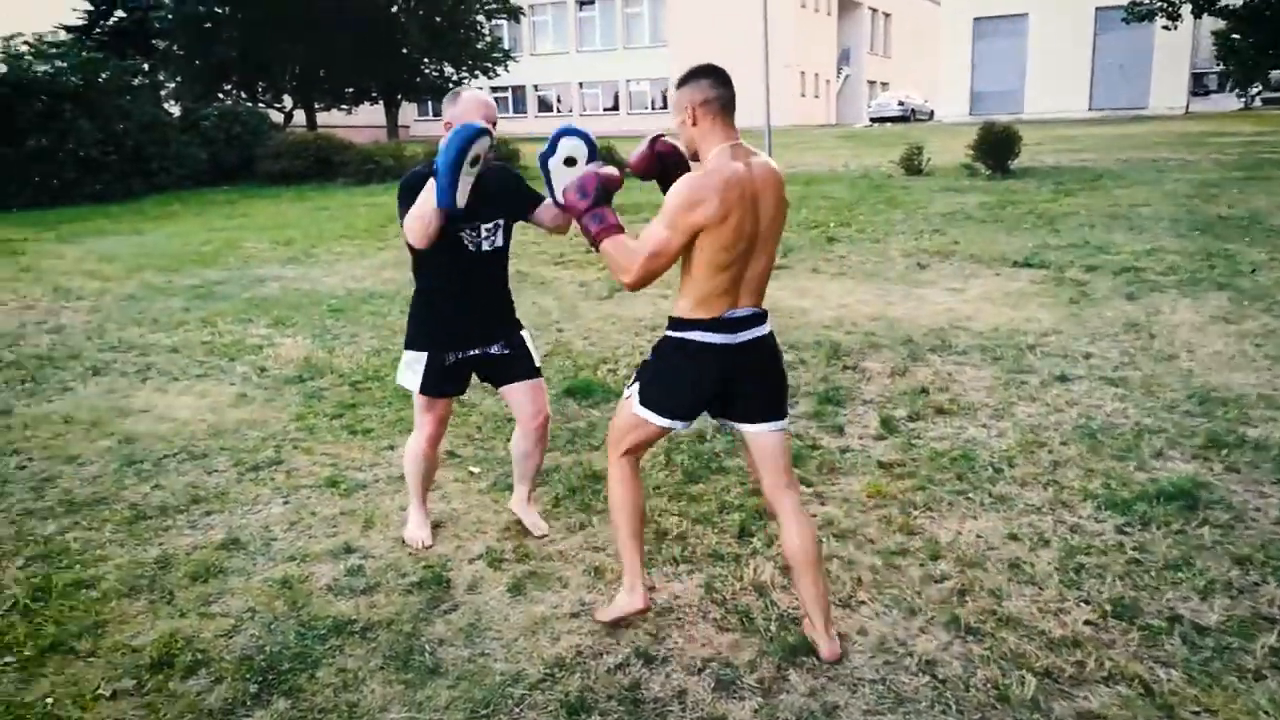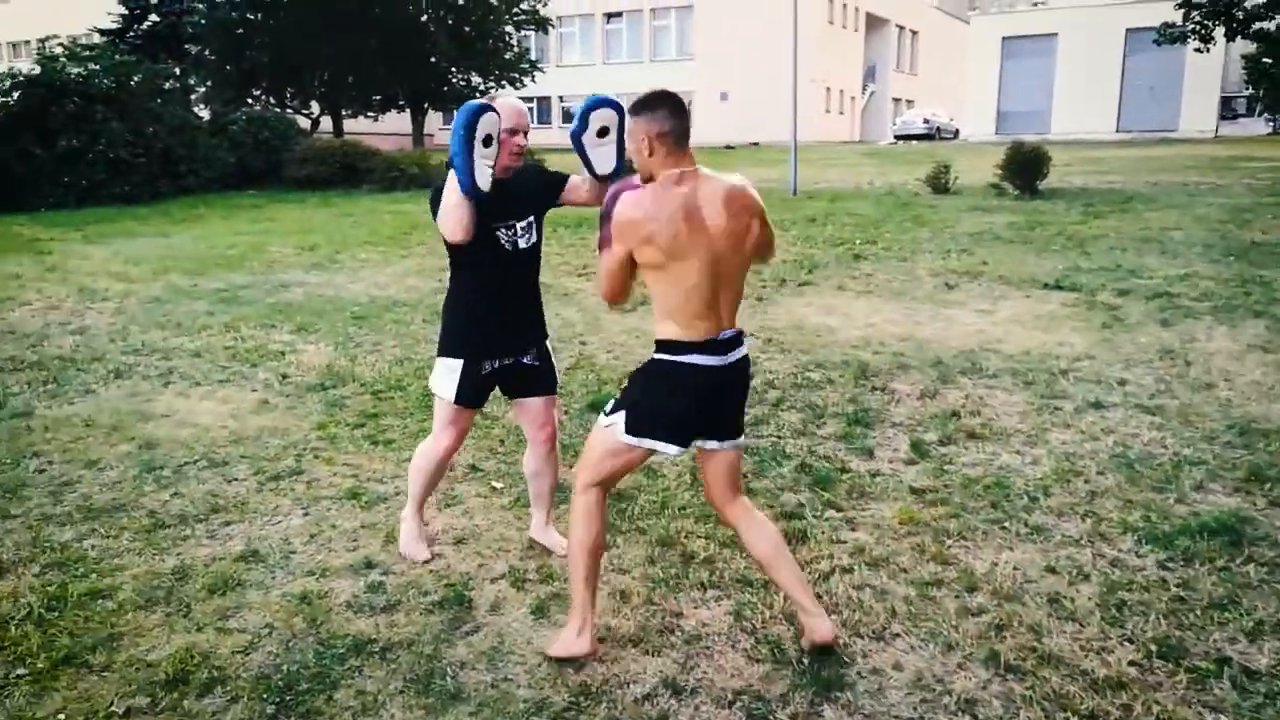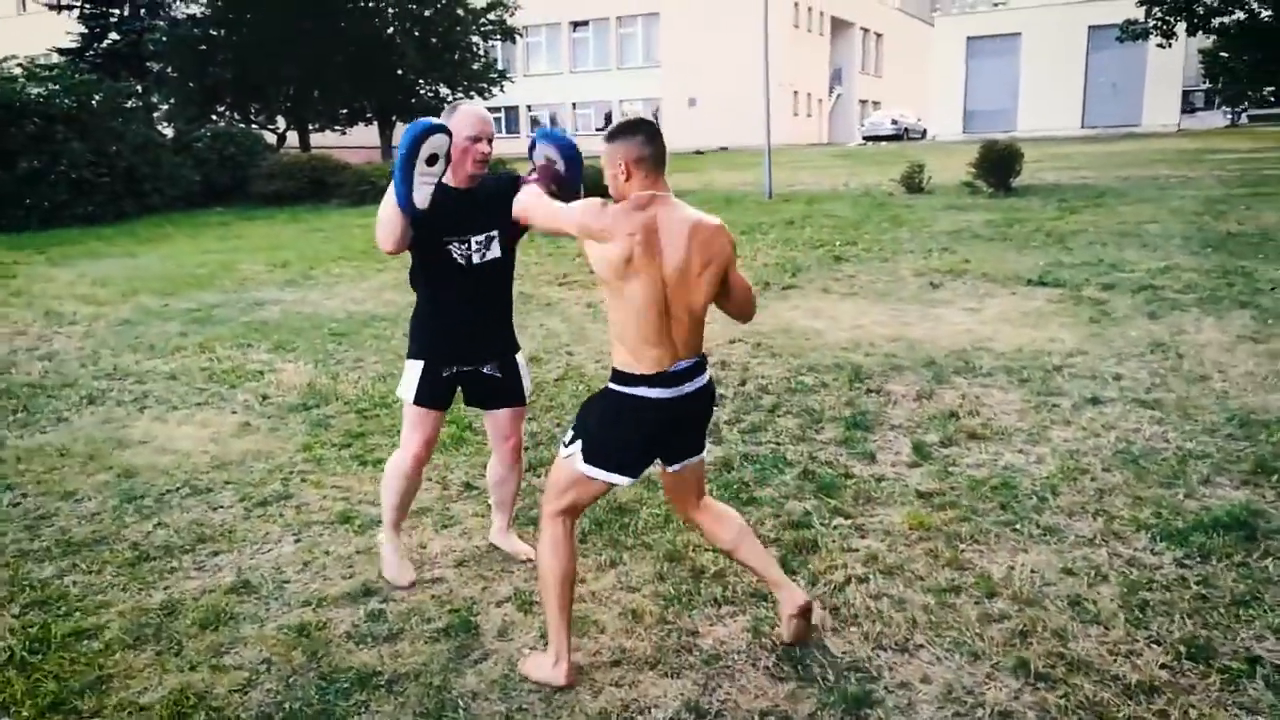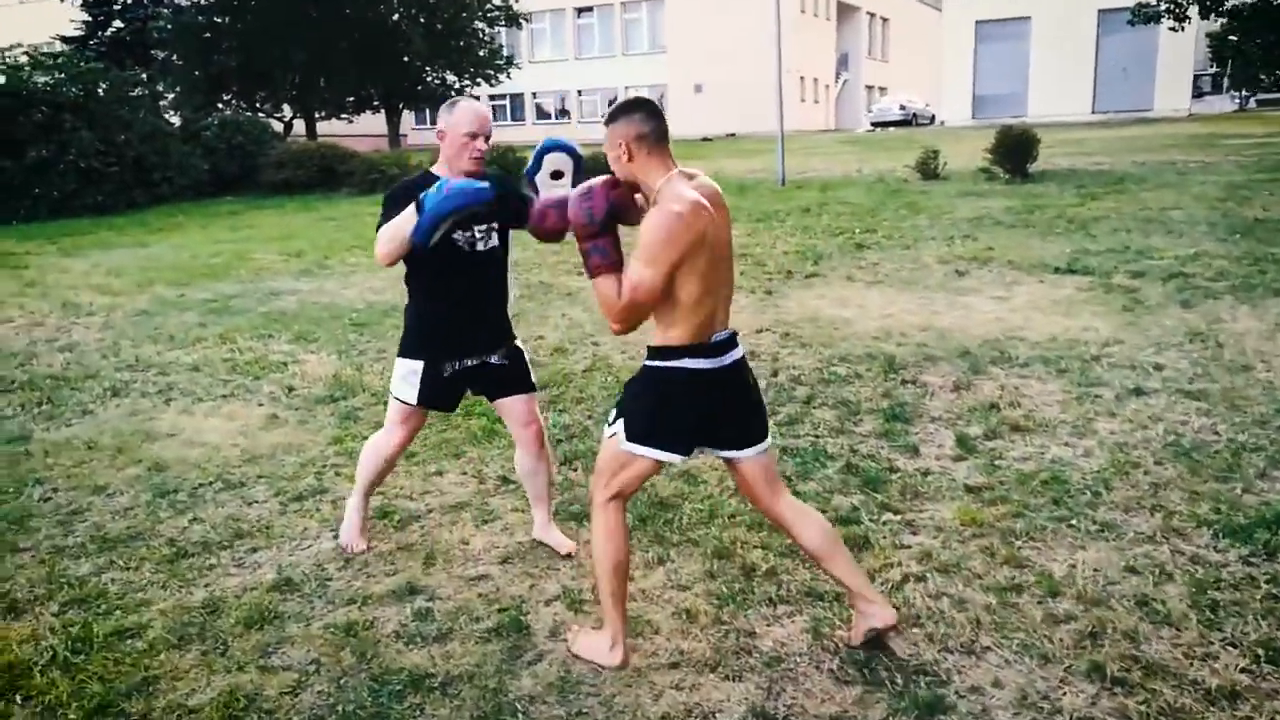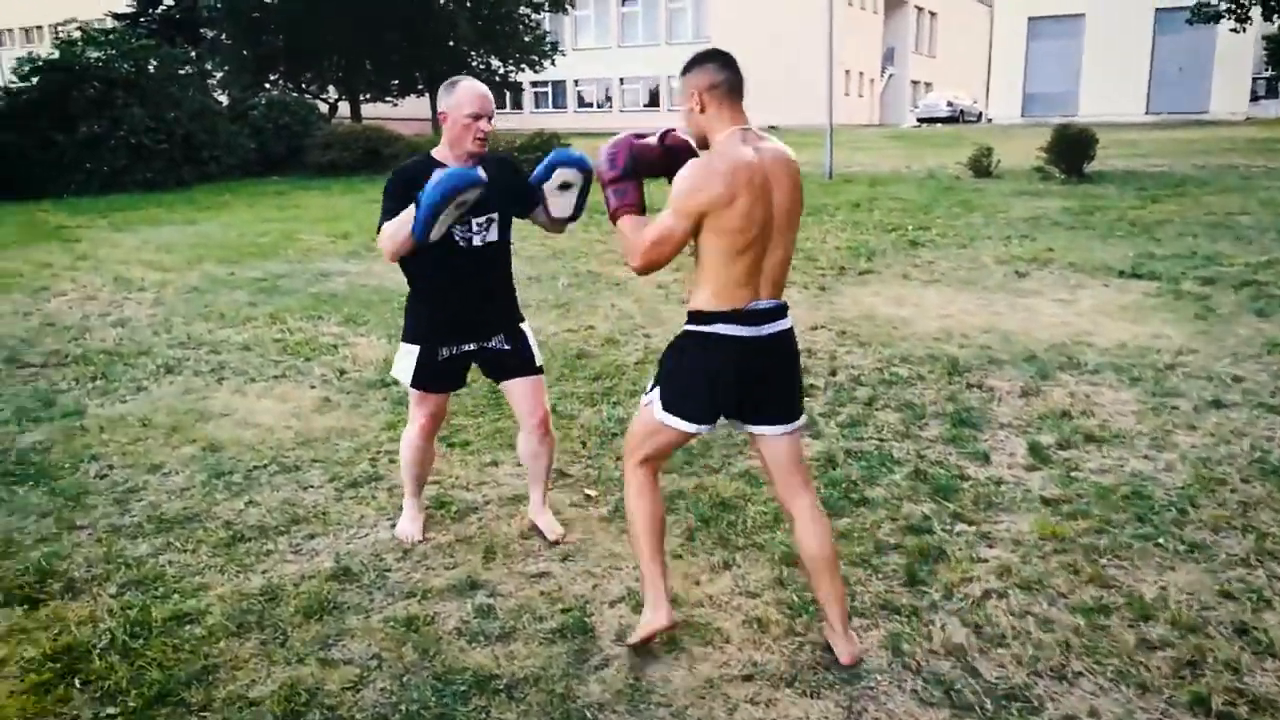
dt=0.3s
person 1, frame 1
left shoulder: (699, 186)
right shoulder: (770, 174)
left elbow: (634, 272)
left wrist: (592, 211)
left hip: (694, 349)
right hip: (754, 344)
left knee: (621, 449)
right knee: (782, 492)
left ankle: (633, 586)
right ankle: (823, 631)
person 1, frame 2
left shoulder: (641, 206)
right shoulder: (740, 192)
left elbow: (612, 292)
left hip: (676, 372)
right hip: (730, 367)
left knee: (589, 483)
right knee: (729, 502)
left ankle: (579, 628)
right ankle: (814, 618)
person 1, frame 3
left shoulder: (615, 220)
right shoulder: (713, 231)
left elbow: (526, 208)
right elbow: (744, 310)
left wrist: (536, 180)
left hip: (633, 403)
right hip: (692, 389)
left knee: (556, 511)
right knee: (693, 505)
left ankle: (556, 657)
right ankle: (787, 593)
person 1, frame 4
left shoulder: (666, 216)
right shoulder: (702, 190)
left elbow: (621, 316)
left wrist: (595, 237)
left hip: (675, 378)
right hip: (728, 369)
left knee: (607, 496)
right knee: (773, 497)
left ankle: (610, 639)
right ankle: (870, 605)
person 1, frame 5
left shoulder: (705, 172)
right shoulder: (785, 160)
left elbow: (642, 258)
left wrist: (620, 186)
left hip: (712, 345)
right hip: (774, 339)
left knee: (639, 461)
right knee: (796, 490)
left ankle: (655, 603)
right ankle: (841, 636)
person 2, frame 1
left shoulder: (503, 179)
right shoulder: (420, 181)
left elbow: (556, 221)
right elbow: (420, 237)
right wrist: (448, 172)
left hip: (499, 326)
right hip: (438, 333)
left knee: (535, 417)
right knee: (429, 430)
left ankle: (522, 499)
right ankle: (417, 510)
person 2, frame 2
left shoulder: (529, 177)
right shoulder: (457, 185)
left elbow: (591, 193)
right elbow: (457, 232)
right wrist: (463, 161)
left hip: (526, 336)
right hip: (470, 338)
left knee: (543, 432)
right knee: (446, 439)
left ankle: (541, 523)
right ankle: (411, 516)
person 2, frame 3
left shoulder: (504, 189)
right shoulder: (423, 196)
right elbow: (390, 243)
right wrist: (406, 176)
left hip: (495, 344)
right hip: (437, 346)
left knee: (509, 443)
right knee: (415, 448)
left ankle: (501, 529)
right ankle: (390, 537)
person 2, frame 4
left shoulder: (495, 189)
right shoulder: (411, 192)
left elbow: (547, 225)
right elbow: (385, 253)
left wrist: (559, 194)
right wrist: (426, 206)
left hip: (494, 339)
right hip: (431, 342)
left knee: (530, 430)
right knee: (398, 436)
left ankle: (543, 522)
right ankle: (356, 506)
person 2, frame 5
left shoulder: (504, 170)
right shoulder: (409, 178)
left elbow: (550, 222)
right elbow: (390, 246)
right wrist: (428, 206)
left hip: (500, 320)
right hip: (435, 326)
left knee: (537, 415)
right knee: (425, 420)
left ankle: (538, 504)
right ankle: (412, 505)
